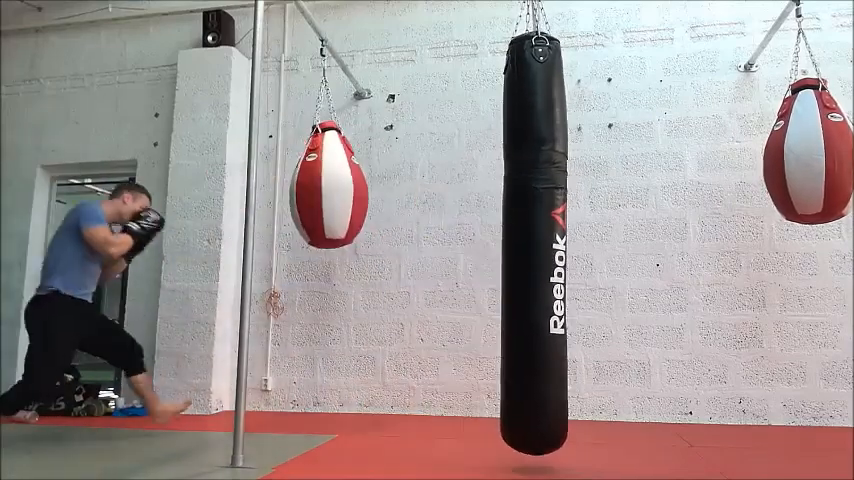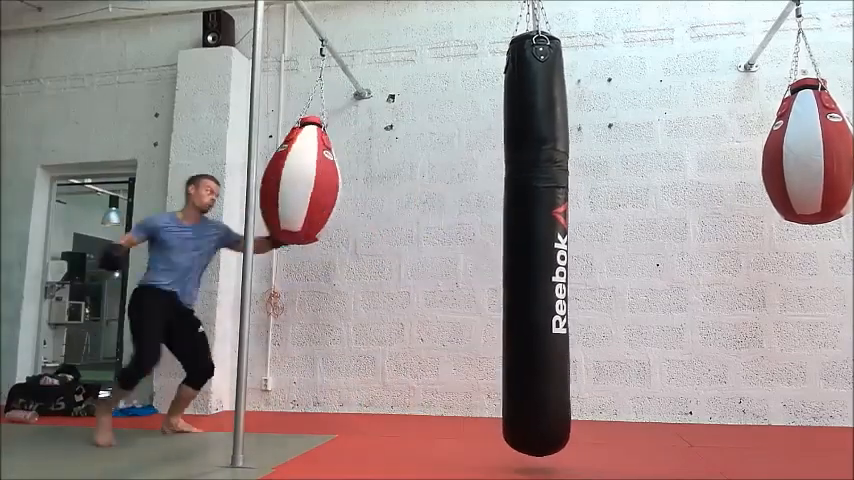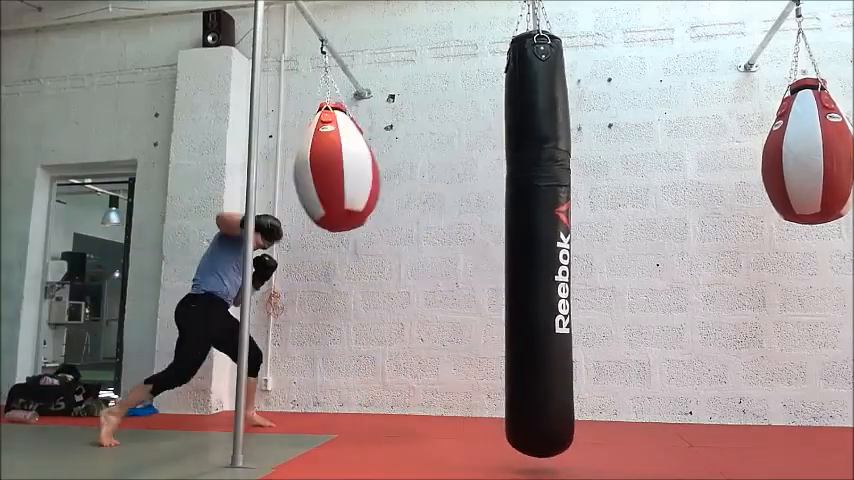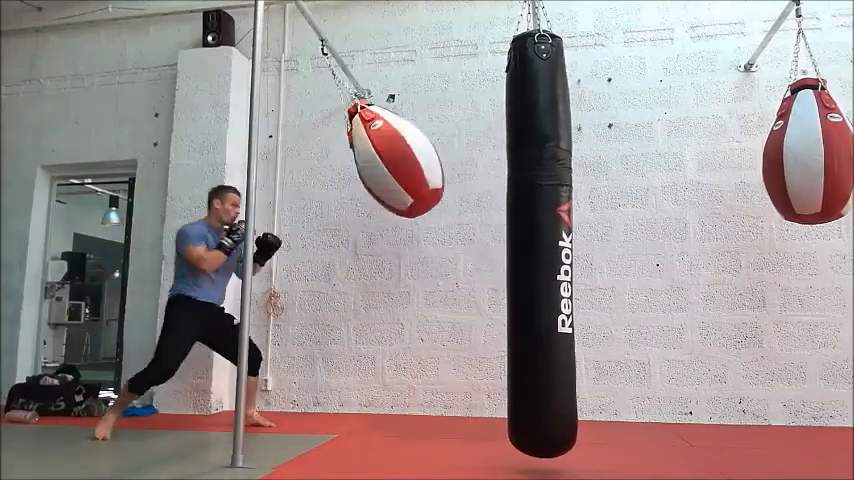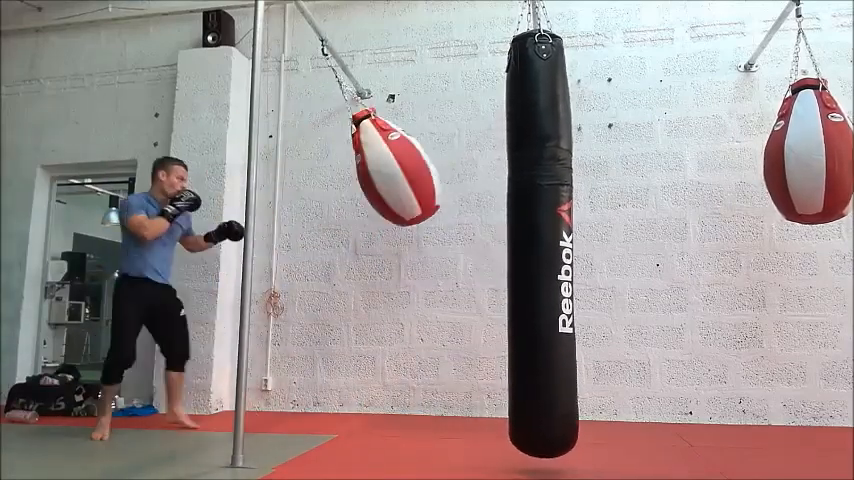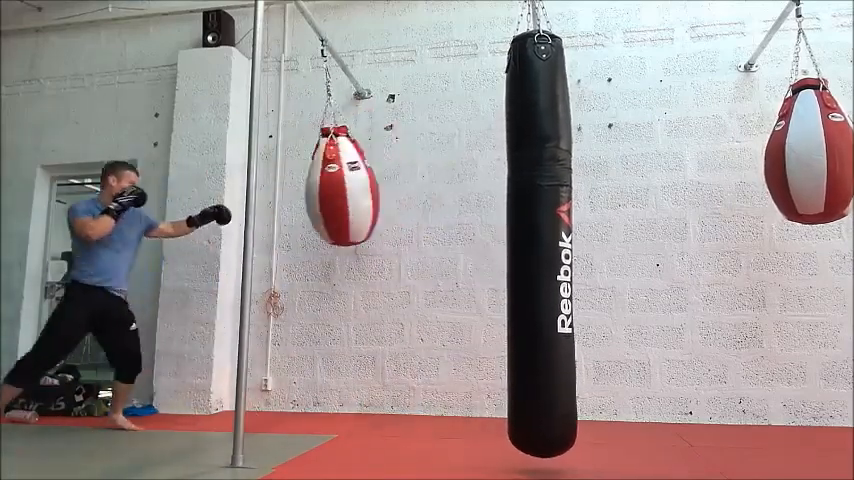
dt=0.3s
person 1, frame 1
left shoulder: (105, 226)
right shoulder: (88, 210)
left elbow: (107, 273)
right elbow: (110, 249)
left wrist: (130, 249)
right wrist: (136, 228)
left hip: (80, 309)
right hip: (55, 308)
left knee: (129, 352)
right knee: (40, 385)
left ankle: (157, 410)
person 1, frame 2
left shoulder: (214, 230)
right shoulder: (159, 222)
left elbow: (252, 247)
right elbow: (124, 243)
left wrist: (276, 240)
right wrist: (116, 251)
left hip: (180, 310)
right hip: (152, 300)
left knee: (203, 368)
right knee: (145, 359)
left ankle: (172, 419)
right ankle: (105, 411)
person 1, frame 3
left shoulder: (244, 254)
right shoulder: (237, 235)
left elbow: (237, 299)
right elbow: (222, 218)
left wrist: (259, 278)
right wrist: (252, 223)
left hip: (217, 311)
right hip: (202, 307)
left knee: (252, 356)
right knee: (181, 371)
left ankle: (249, 414)
right ankle: (113, 415)
person 1, frame 4
left shoulder: (234, 238)
right shoulder: (191, 232)
left elbow: (246, 273)
right elbow: (204, 264)
left wrist: (262, 256)
right wrist: (230, 242)
left hip: (213, 312)
right hip: (185, 309)
left knee: (252, 356)
right knee: (162, 368)
left ankle: (249, 412)
right ankle: (112, 414)
person 1, frame 5
left shoulder: (179, 214)
right shoulder: (133, 203)
left elbow: (193, 244)
right elbow: (145, 231)
left wrist: (219, 234)
right wrist: (172, 210)
left hip: (163, 291)
right hip: (132, 287)
left knee: (178, 350)
right knee: (121, 354)
left ankle: (176, 409)
right ankle: (104, 416)
person 1, frame 6
left shoulder: (136, 217)
right shoulder: (82, 208)
left elbow: (170, 229)
right elbow: (91, 232)
left wrist: (203, 218)
right wrist: (117, 206)
left hip: (114, 301)
right hip: (82, 295)
left knee: (130, 360)
right knee: (44, 355)
left ankle: (117, 415)
